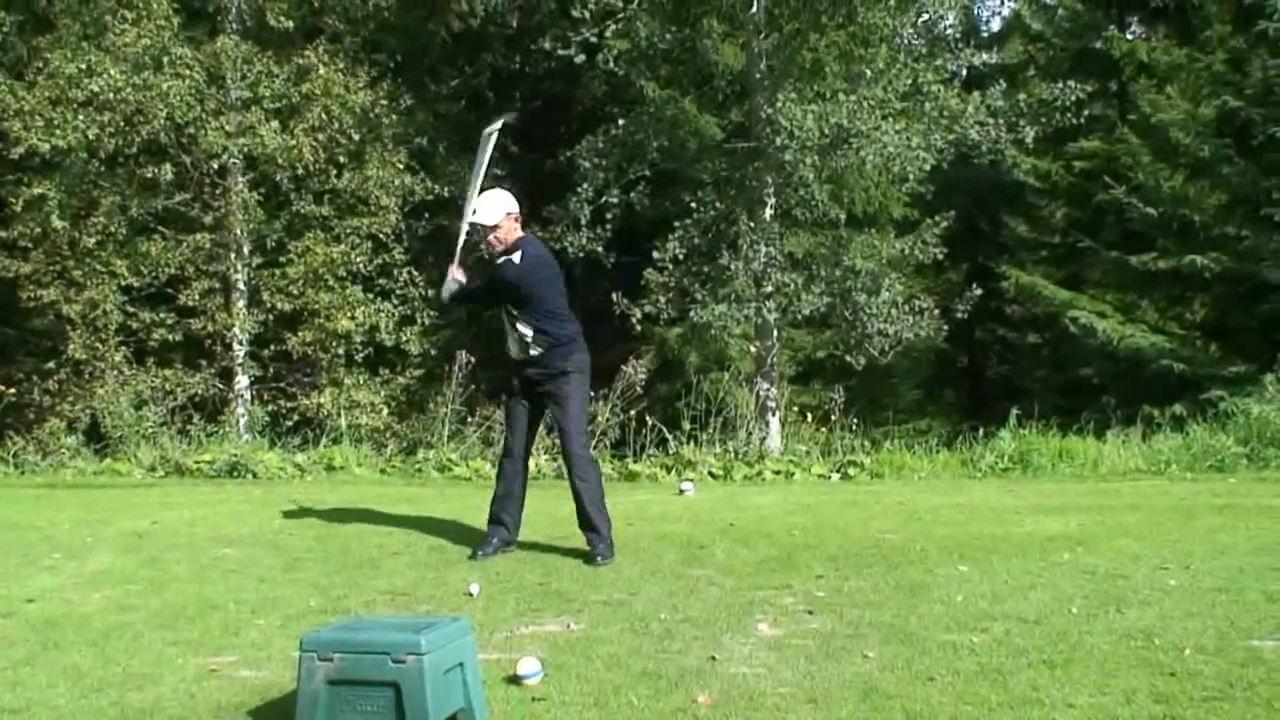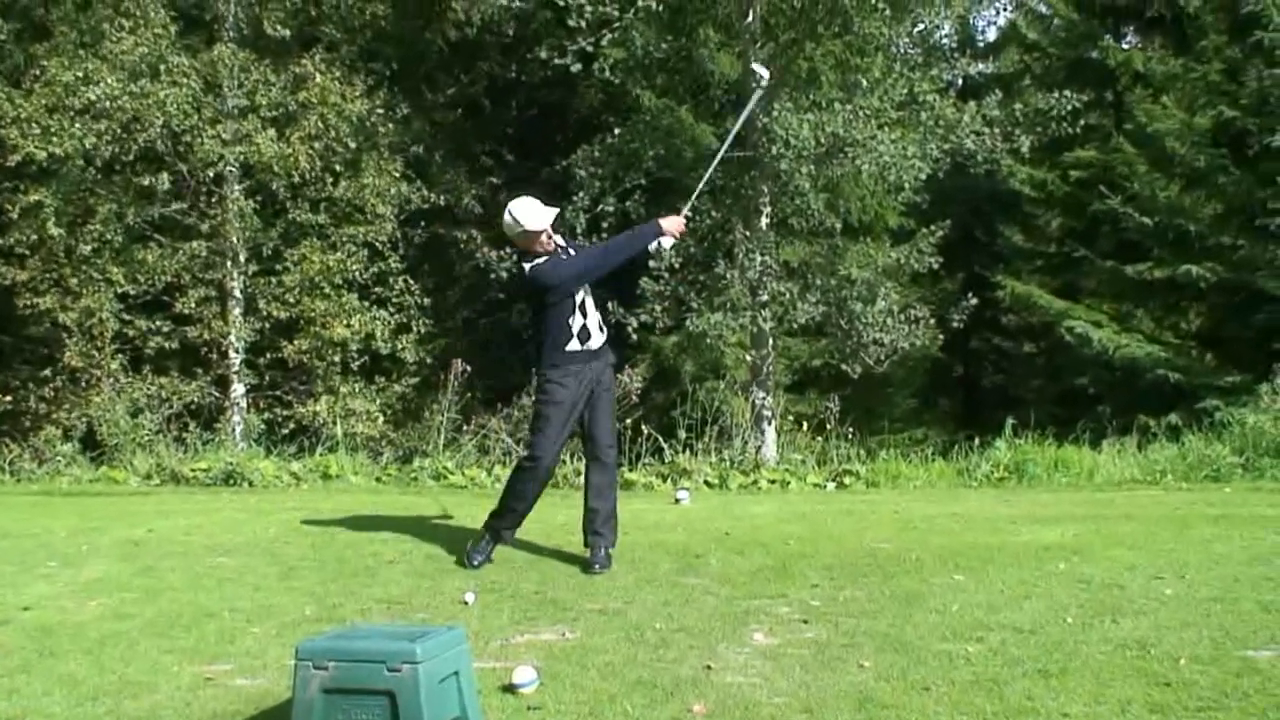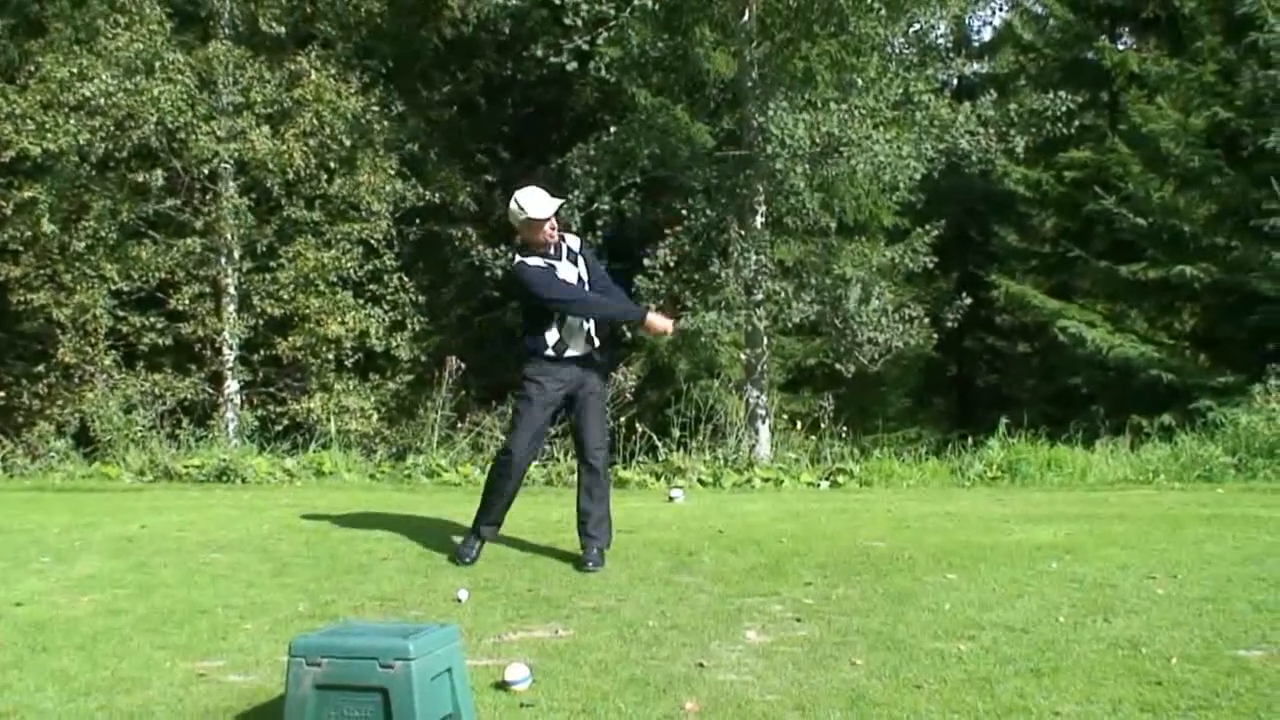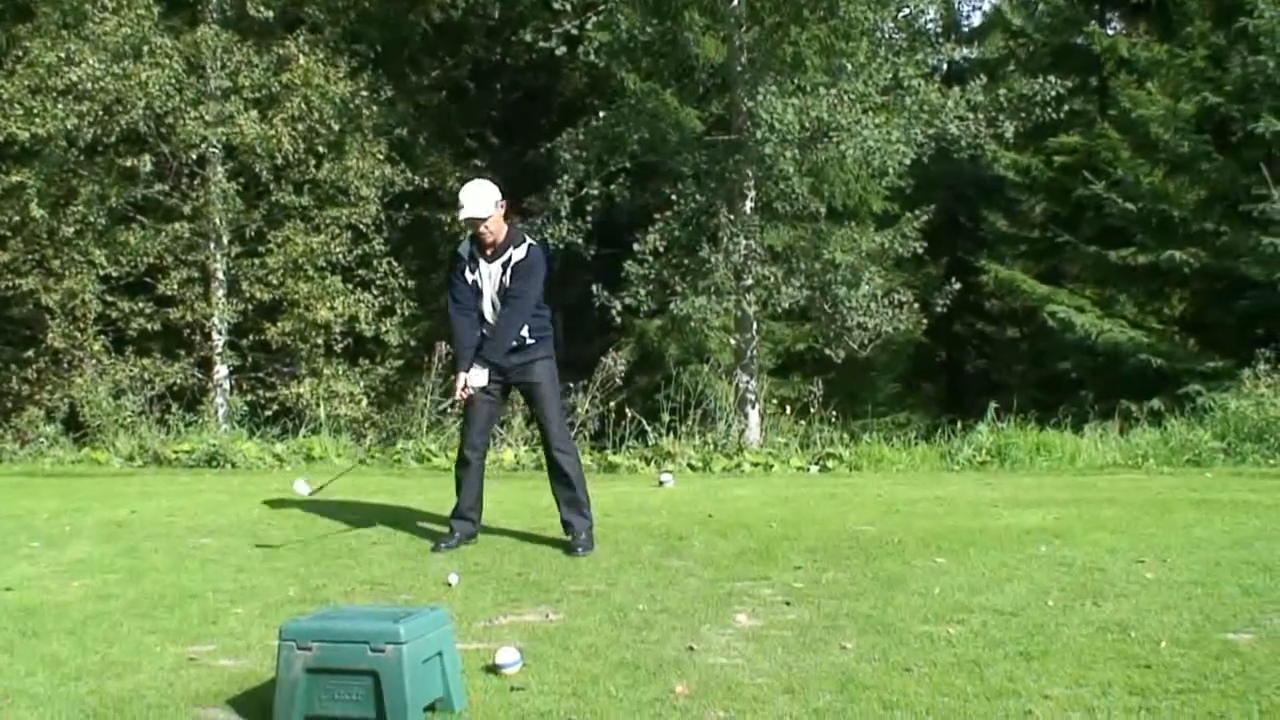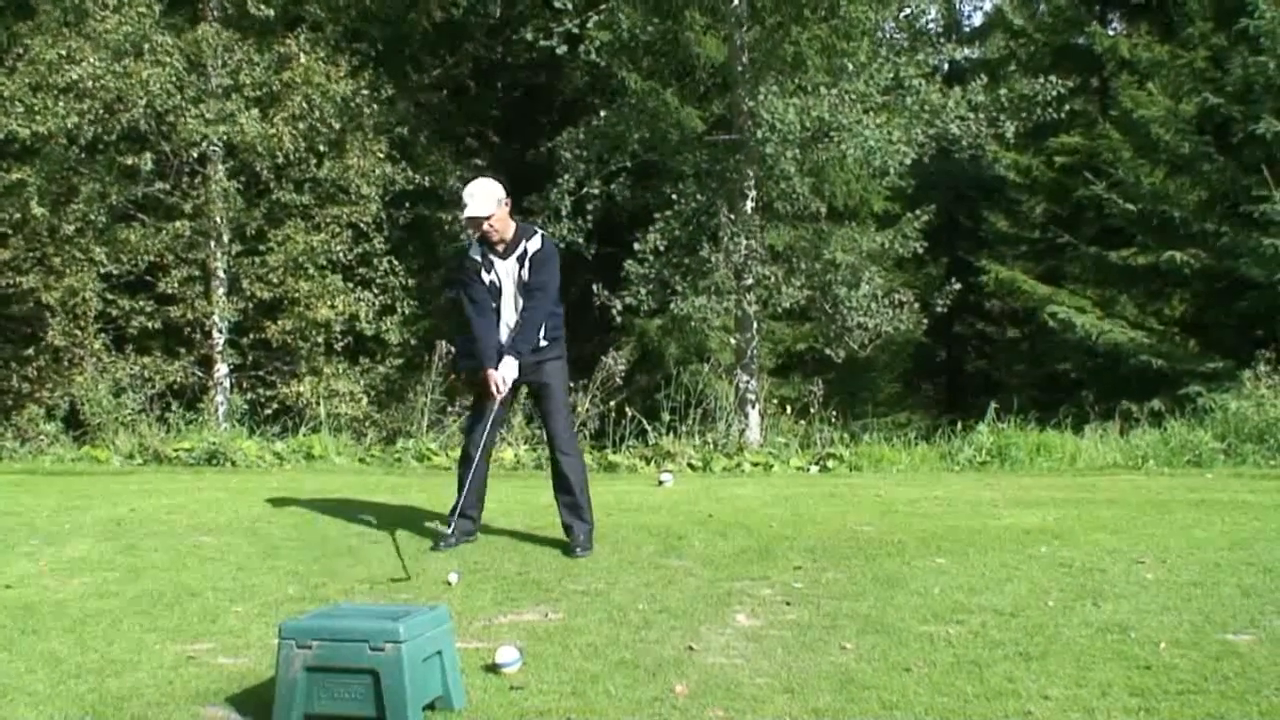
dt=0.5s
person 1, frame 1
left shoulder: (519, 267)
right shoulder: (523, 252)
left elbow: (483, 295)
left wrist: (455, 289)
right wrist: (461, 285)
left hip: (563, 365)
right hip: (528, 367)
left knee: (575, 450)
right knee: (514, 451)
left ankle: (599, 537)
right ankle: (502, 530)
person 1, frame 2
left shoulder: (557, 247)
right shoulder: (539, 273)
left elbow: (603, 256)
right elbow: (600, 259)
left wrist: (654, 238)
right wrist: (656, 227)
left hip: (598, 360)
right hip: (562, 371)
left knee: (603, 452)
right knee: (541, 456)
left ankle: (599, 543)
right ankle: (495, 530)
person 1, frame 3
left shoulder: (572, 244)
right shoulder: (526, 269)
left elbow: (604, 287)
right elbow: (580, 302)
left wrist: (638, 314)
right wrist: (642, 317)
left hip: (588, 364)
right hip: (545, 370)
left knee: (595, 453)
right knee: (517, 450)
left ankle: (593, 542)
right ankle: (481, 531)
person 1, frame 4
left shoulder: (528, 254)
right shoulder: (465, 255)
left elbow: (513, 315)
right elbow: (462, 314)
left wrist: (481, 366)
right wrist: (463, 366)
left hip: (532, 354)
right hip: (485, 358)
left knee: (556, 436)
right knee: (472, 441)
left ankle: (579, 526)
right ankle: (465, 523)
person 1, frame 5
left shoulder: (540, 246)
right shoulder: (474, 258)
left elbow: (538, 306)
right elbow: (479, 316)
left wrist: (513, 358)
right wrist: (489, 366)
left hip: (543, 354)
right hip: (494, 358)
left knee: (562, 438)
right knee: (477, 438)
left ankle: (579, 528)
right ankle: (464, 521)
